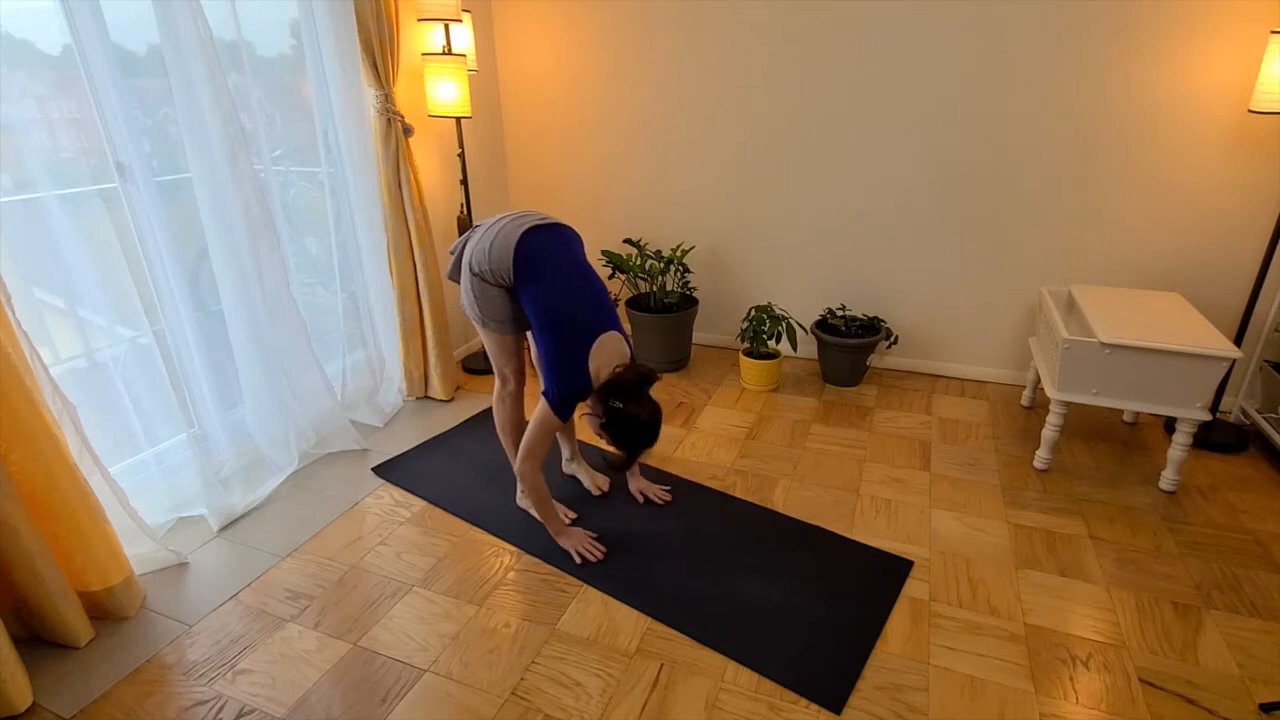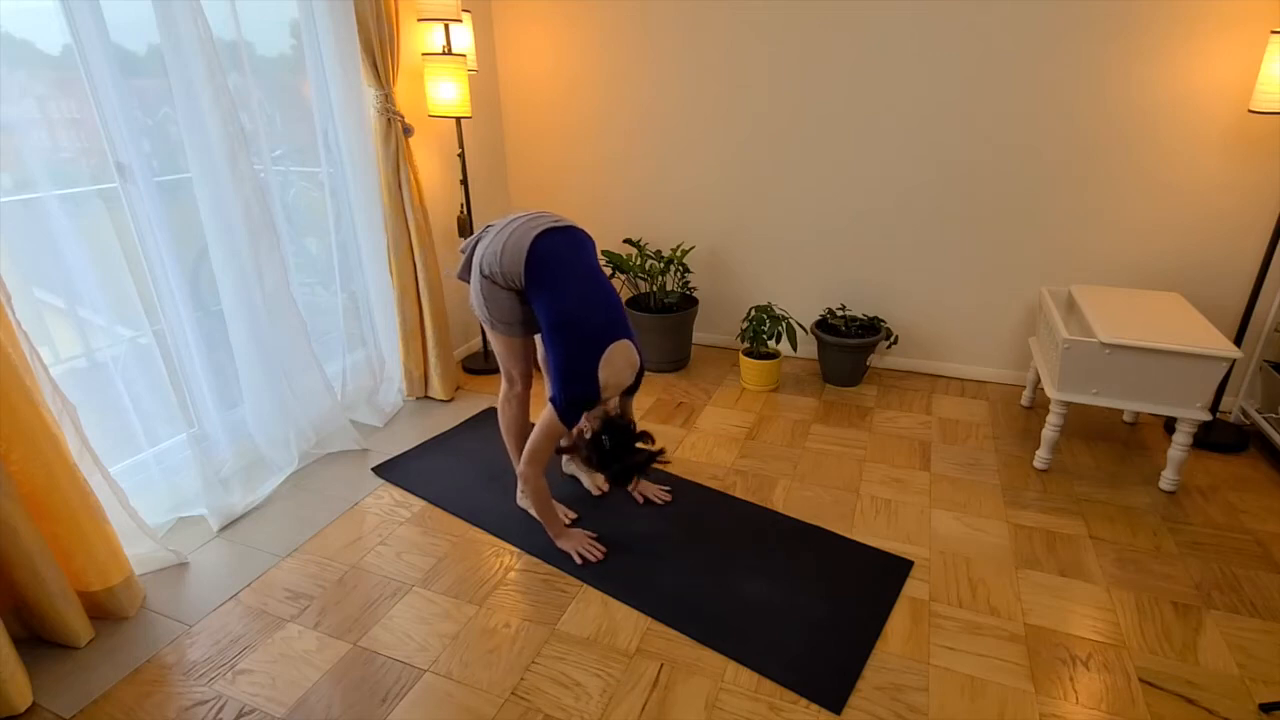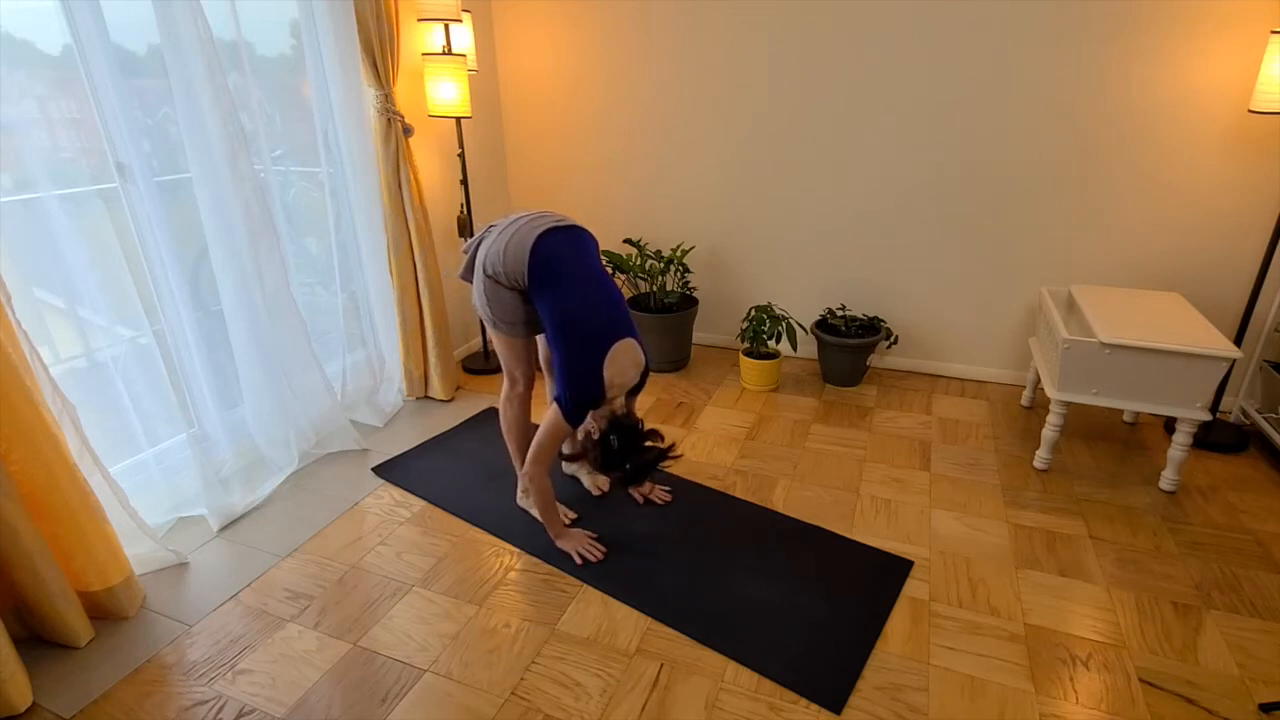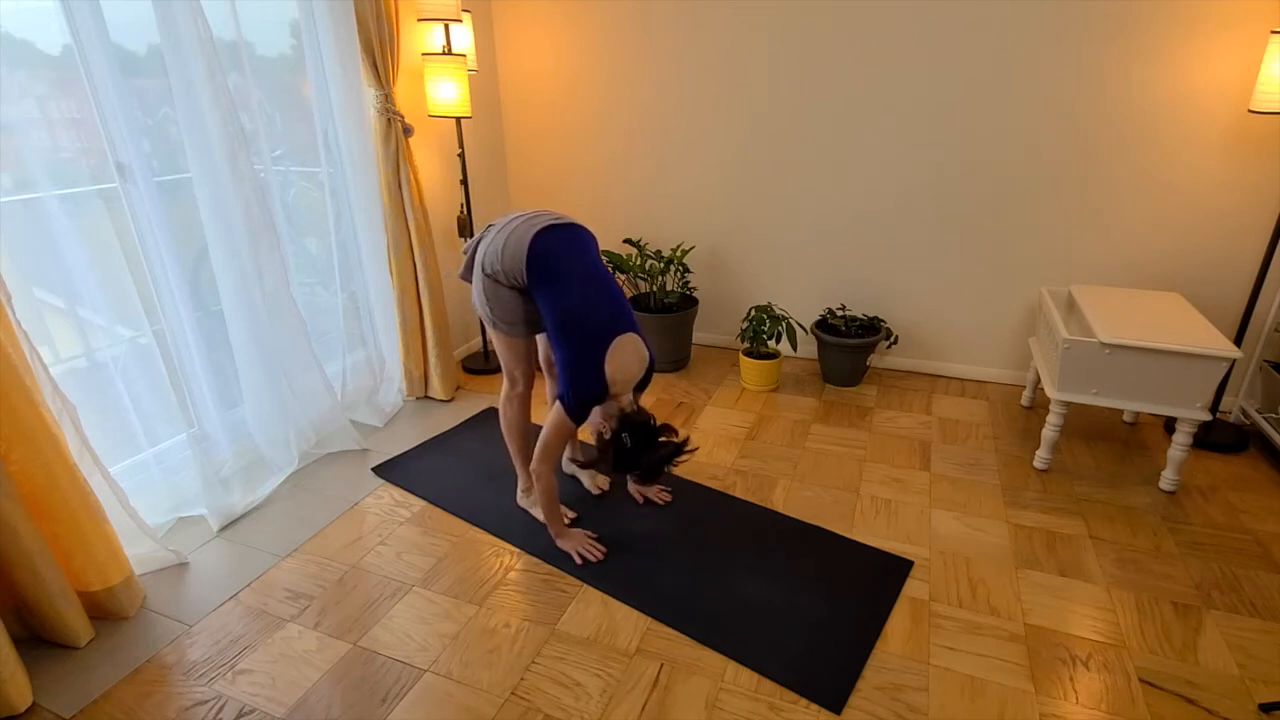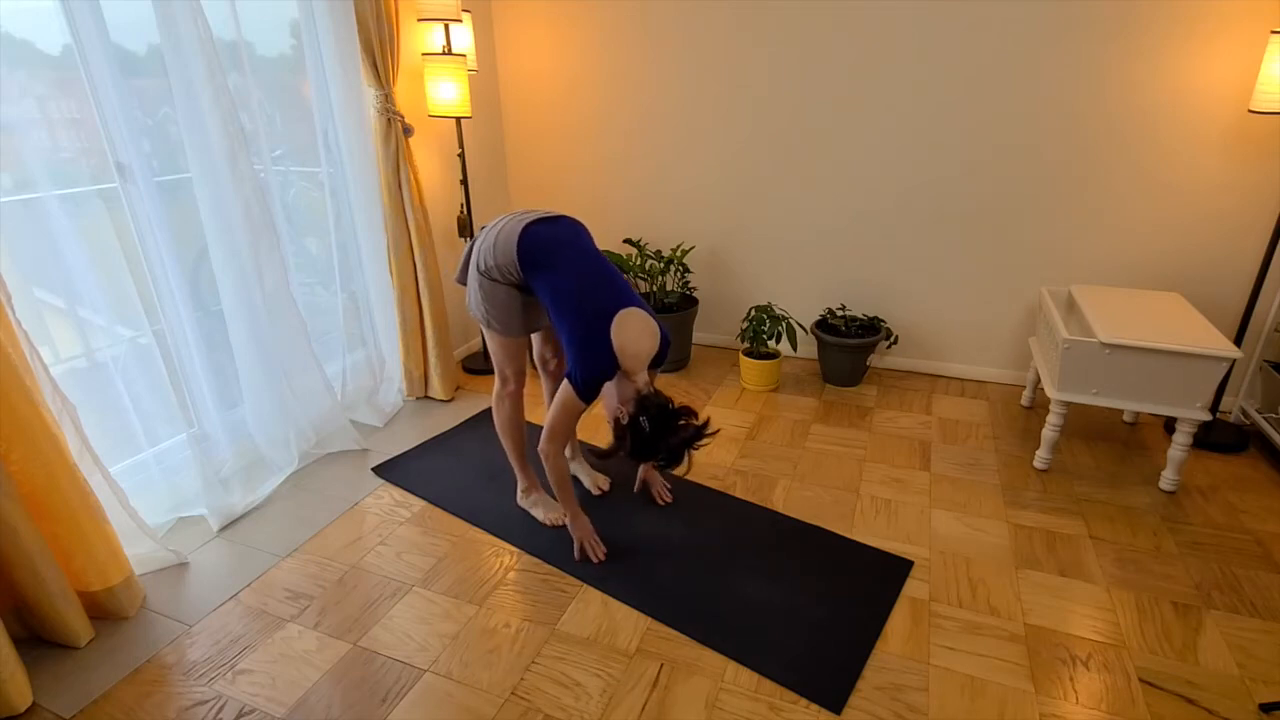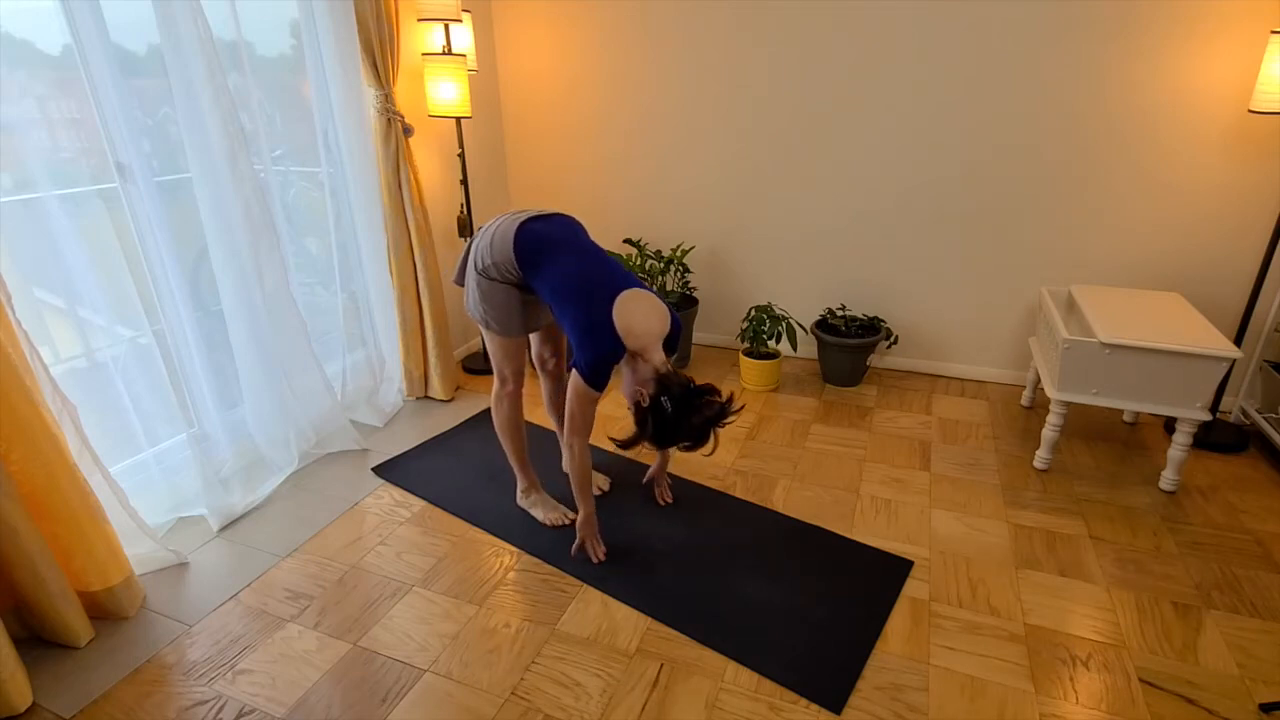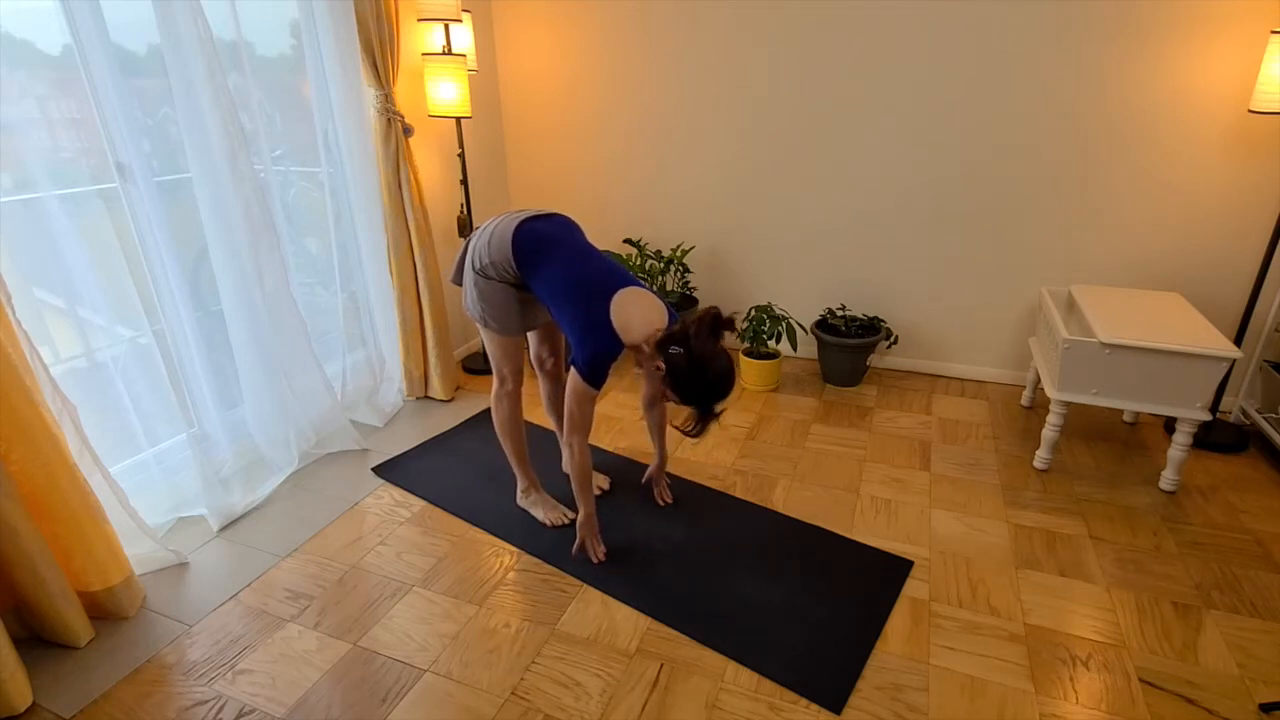
dt=0.7s
person 1, frame 1
left shoulder: (624, 368)
right shoulder: (572, 382)
left elbow: (629, 420)
right elbow: (527, 465)
left wrist: (634, 475)
right wrist: (560, 532)
right hip: (491, 256)
right knee: (511, 379)
left ankle: (571, 459)
right ankle: (524, 492)
person 1, frame 2
left shoulder: (631, 371)
right shoulder: (579, 389)
left elbow: (623, 424)
right elbow: (529, 468)
left wrist: (633, 477)
right wrist: (560, 535)
right hip: (502, 259)
right knee: (518, 381)
left ankle: (570, 459)
right ankle: (523, 494)
person 1, frame 3
left shoulder: (636, 370)
right shoulder: (584, 388)
left elbow: (624, 423)
right elbow: (534, 469)
left wrist: (634, 477)
right wrist: (560, 535)
right hip: (506, 257)
right knee: (520, 382)
left ankle: (573, 459)
right ankle: (524, 492)
person 1, frame 4
left shoulder: (642, 367)
right shoulder: (587, 385)
left elbow: (631, 423)
right elbow: (541, 466)
left wrist: (634, 476)
right wrist: (560, 534)
right hip: (505, 257)
right knee: (519, 381)
left ankle: (572, 457)
right ankle: (525, 490)
person 1, frame 5
left shoulder: (657, 344)
right shoulder: (596, 363)
left elbow: (648, 417)
right elbow: (548, 446)
left wrist: (647, 463)
right wrist: (574, 517)
right hip: (501, 253)
left knee: (553, 363)
right knee: (511, 381)
left ankle: (574, 457)
right ankle: (527, 489)
person 1, frame 6
left shoulder: (668, 329)
right shoulder: (601, 350)
left elbow: (663, 401)
right elbow: (577, 439)
left wrist: (662, 462)
right wrist: (586, 517)
right hip: (499, 254)
left knee: (552, 363)
right knee: (510, 381)
left ankle: (567, 460)
right ankle: (527, 489)
person 1, frame 7
left shoulder: (668, 329)
right shoulder: (601, 346)
left elbow: (651, 400)
right elbow: (577, 438)
left wrist: (660, 461)
right wrist: (586, 516)
right hip: (497, 254)
left knee: (549, 363)
right knee: (509, 380)
left ankle: (568, 461)
right ankle: (527, 489)
